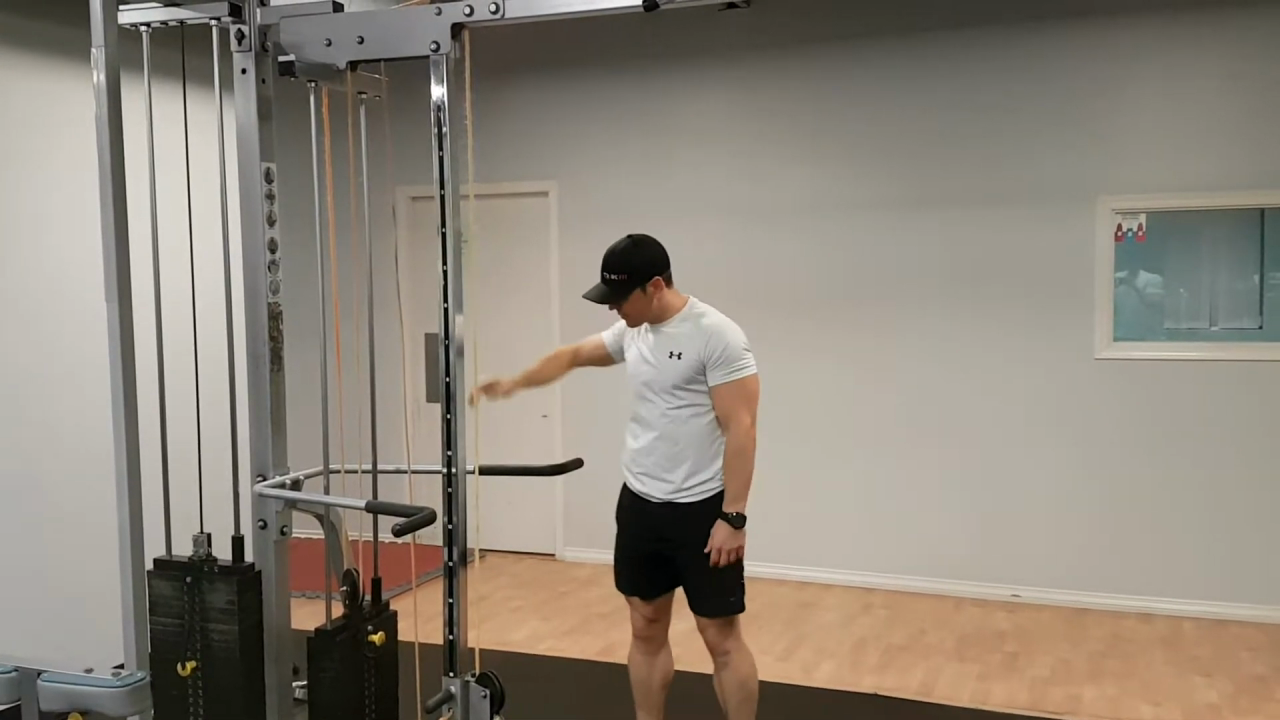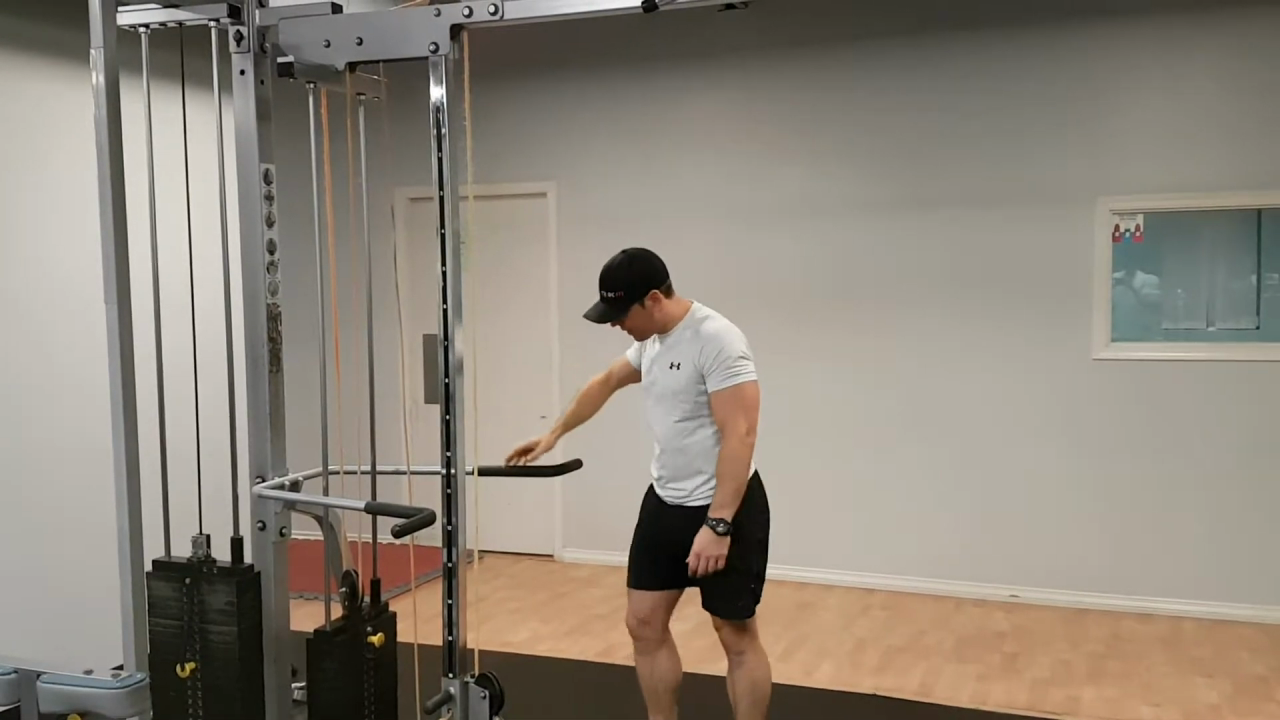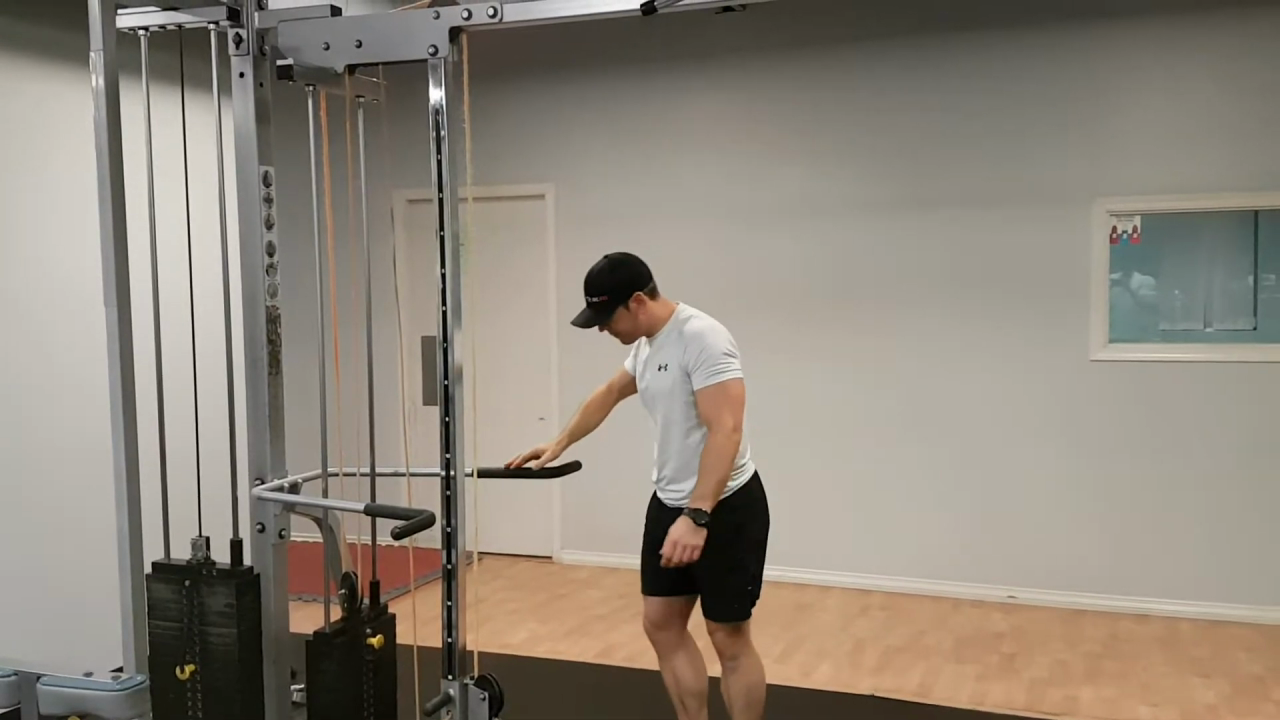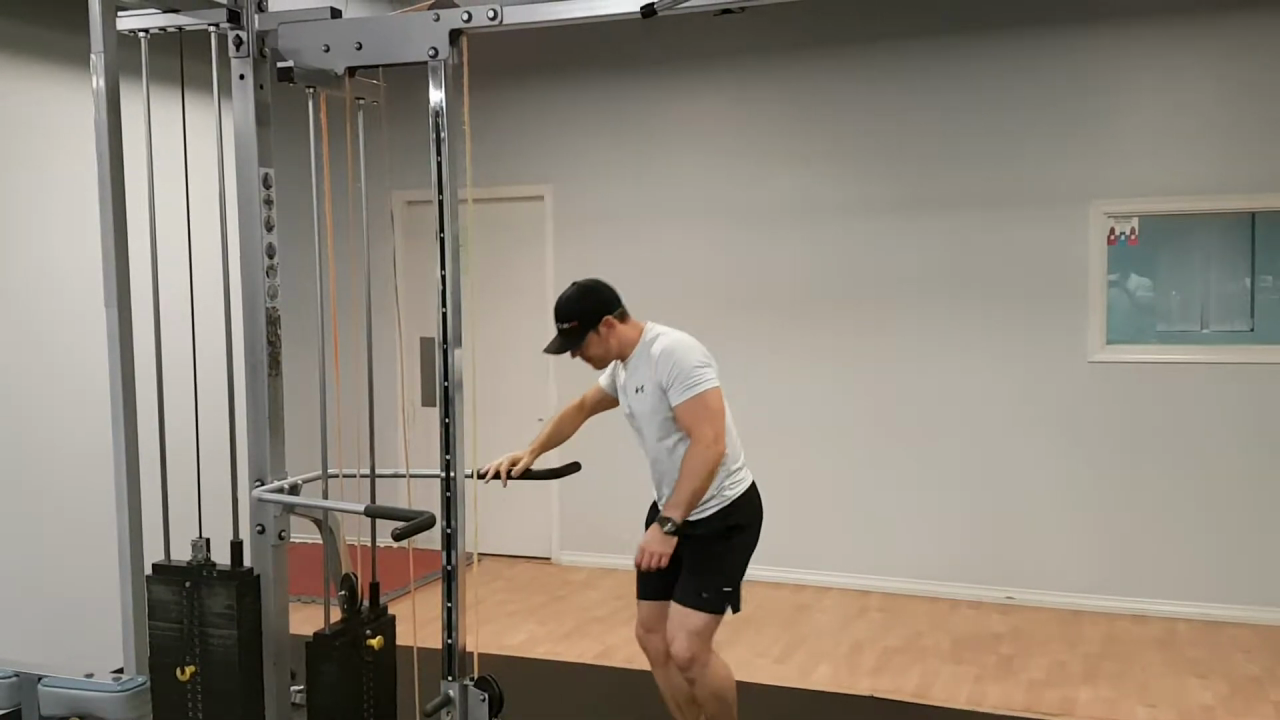
dt=0.2s
person 1, frame 1
left shoulder: (717, 334)
right shoulder: (632, 331)
left elbow: (740, 429)
right elbow: (573, 354)
left wrist: (733, 517)
right wrist: (514, 382)
left hip: (702, 510)
right hip: (641, 505)
left knee: (721, 639)
right knee: (646, 632)
person 1, frame 2
left shoulder: (717, 340)
right shoulder: (651, 341)
left elbow: (739, 436)
right elbow: (607, 381)
left wrist: (718, 525)
right wrist: (552, 434)
left hip: (723, 508)
right hip: (665, 503)
left knee: (737, 636)
right knee: (643, 625)
person 1, frame 3
left shoulder: (702, 338)
right shoulder: (647, 344)
left elbow: (725, 432)
right elbow: (608, 394)
left wrist: (696, 516)
right wrist: (558, 444)
left hip: (724, 508)
right hip: (668, 502)
left knee: (729, 641)
right knee: (661, 628)
person 1, frame 4
left shoulder: (673, 353)
right shoulder: (623, 365)
left elbow: (708, 444)
right elbow: (581, 408)
left wrist: (668, 525)
right wrist: (531, 452)
left hip: (722, 514)
right hip: (673, 512)
left knee: (685, 649)
right knee: (653, 637)
